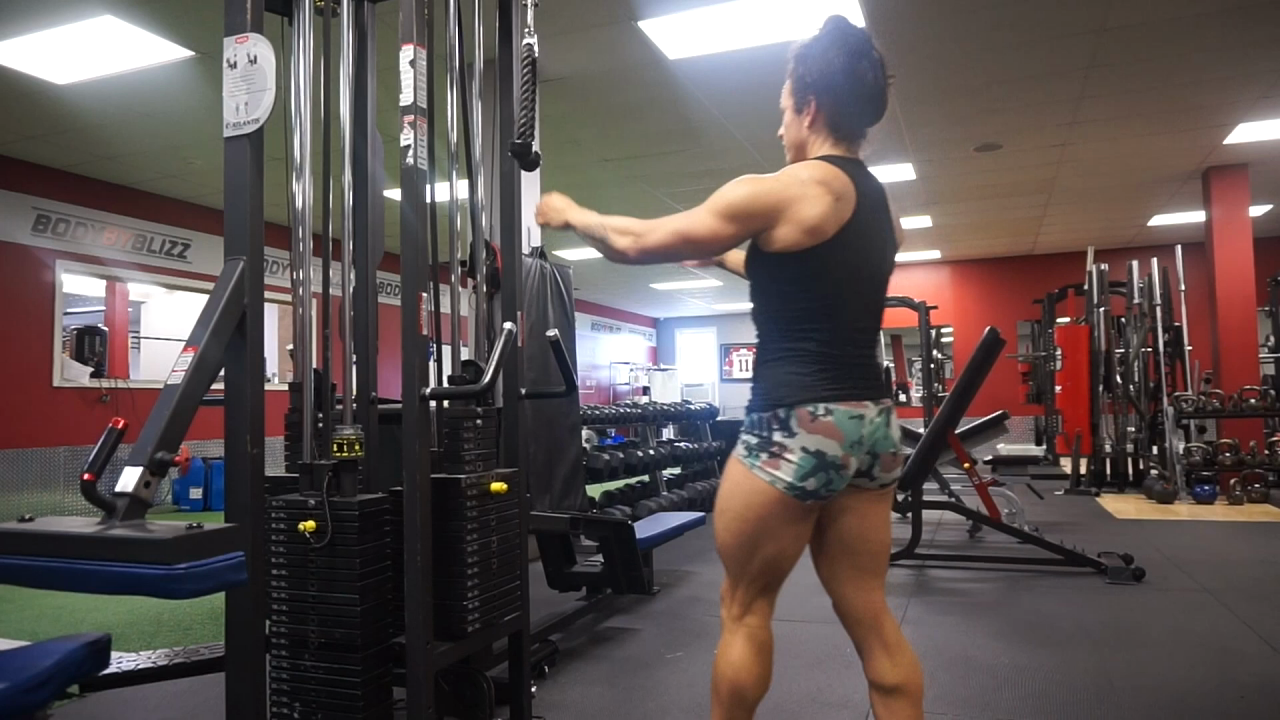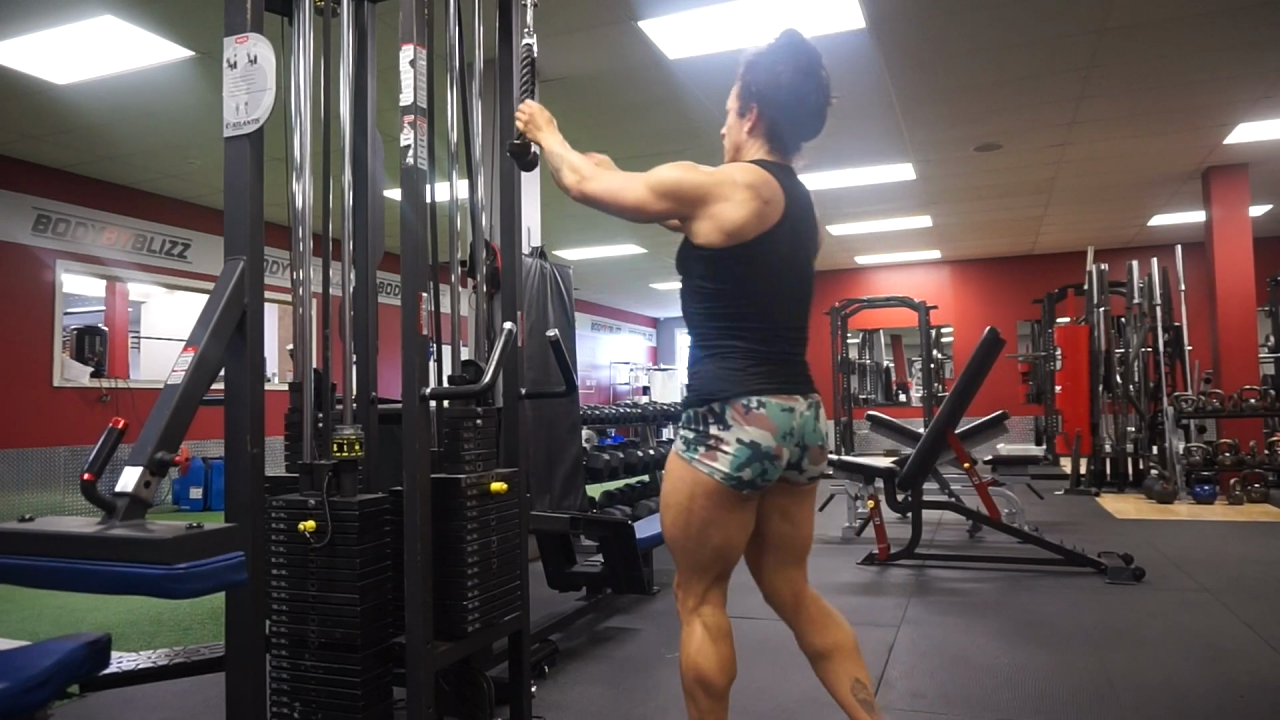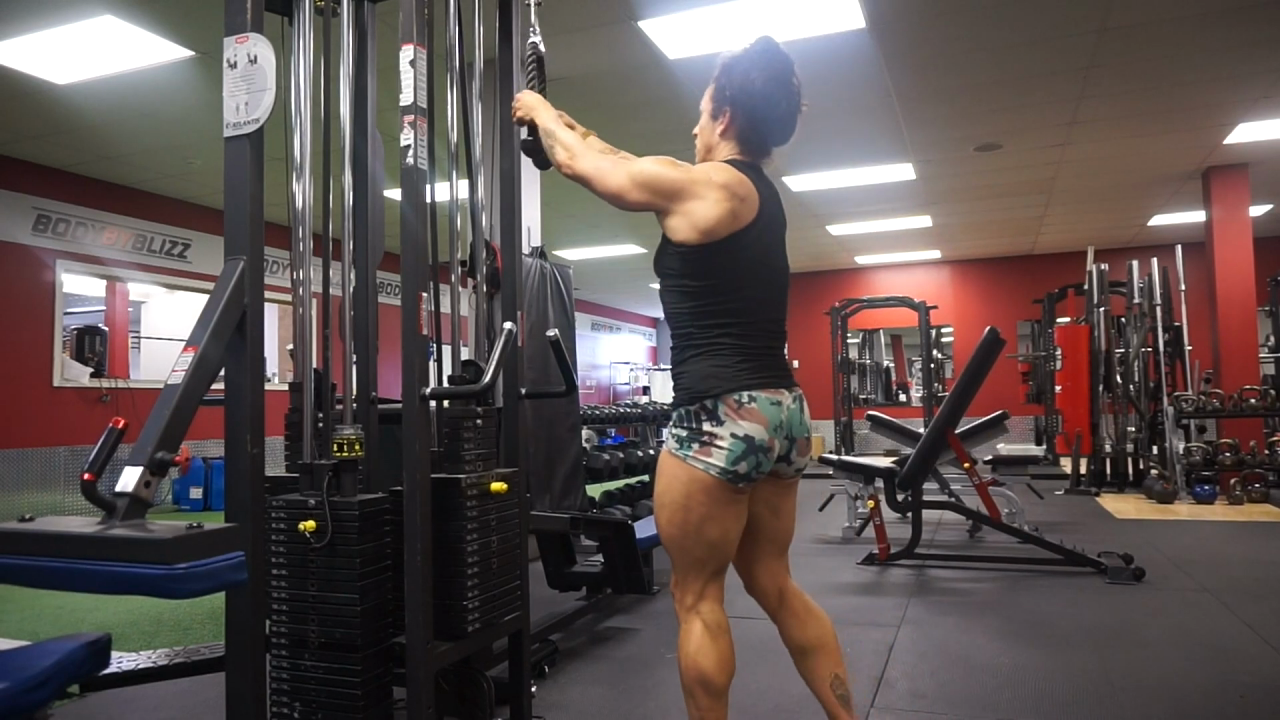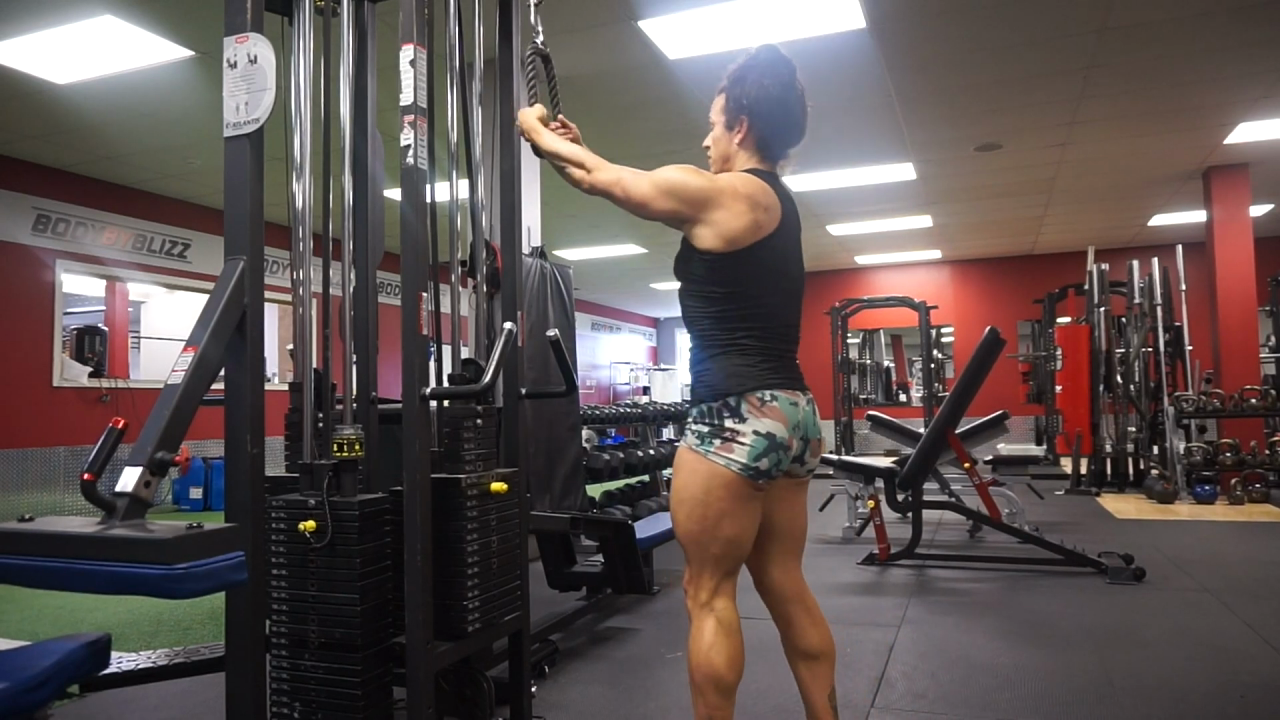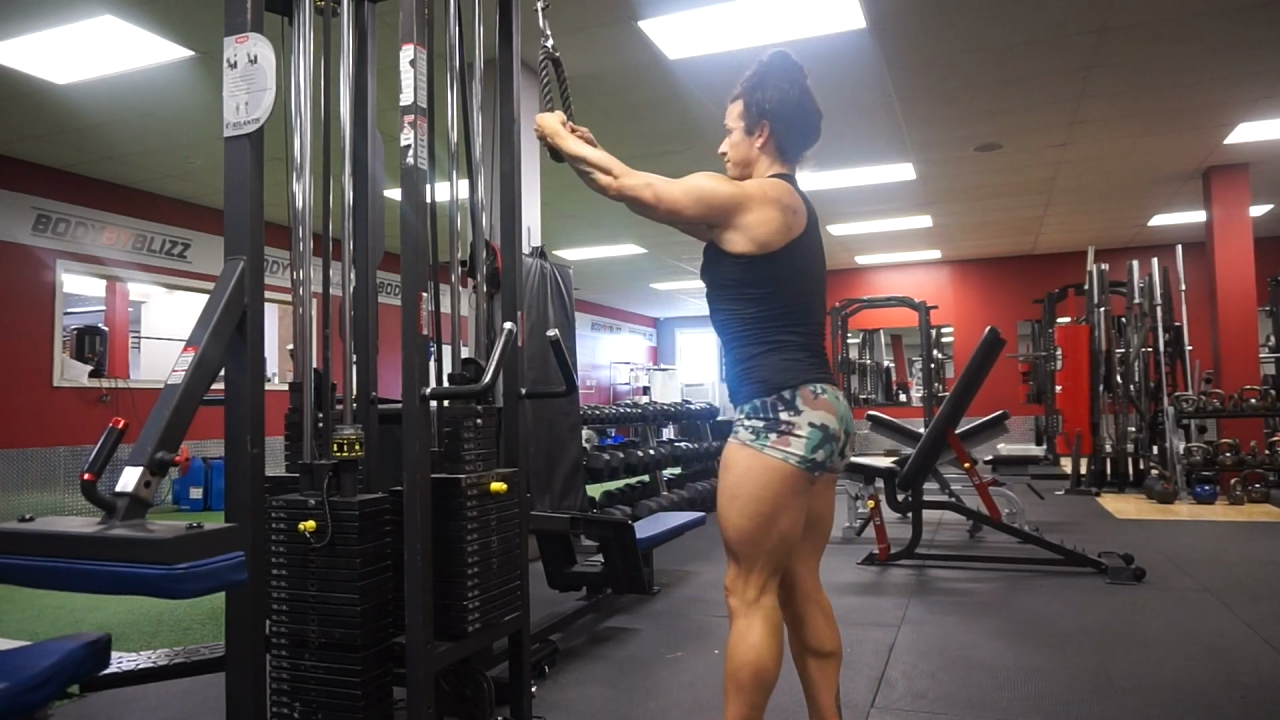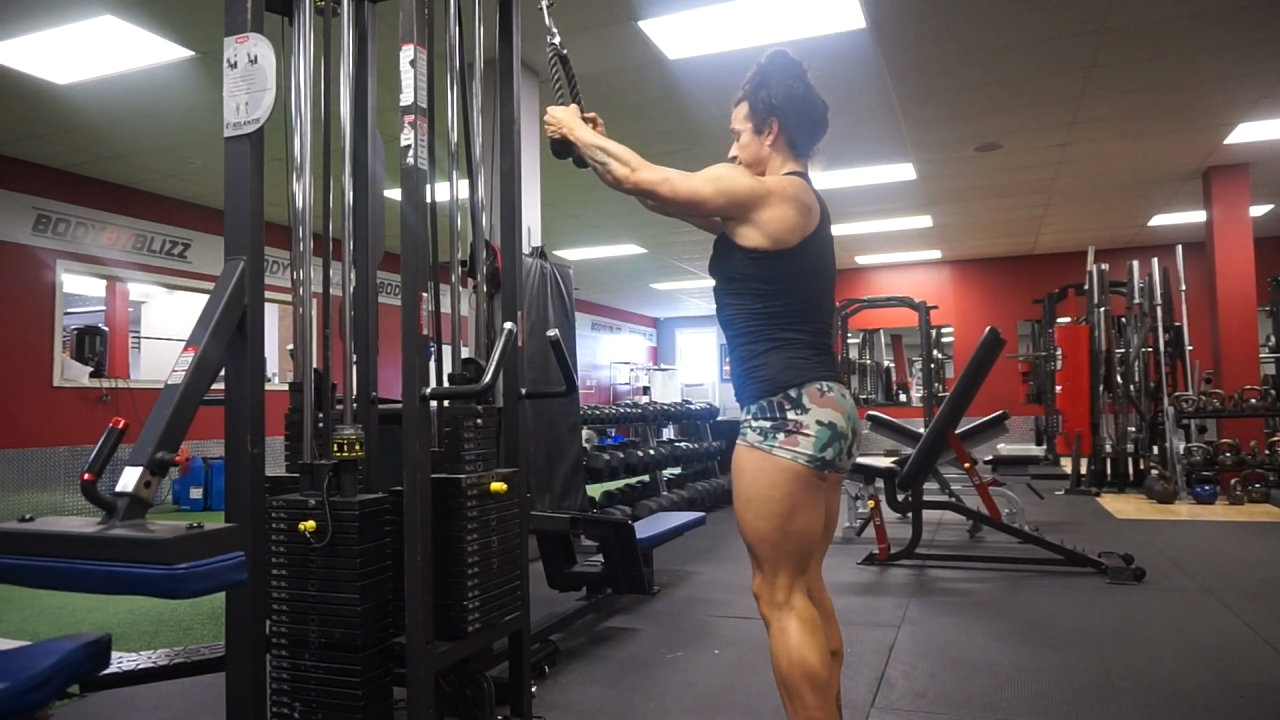
dt=0.3s
person 1, frame 1
left shoulder: (784, 190)
right shoulder: (878, 208)
left elbow: (641, 243)
left wrist: (573, 215)
right wrist: (717, 250)
left hip: (797, 426)
right hip: (867, 422)
left knee: (744, 607)
right knee: (867, 615)
person 1, frame 2
left shoulder: (717, 187)
right shoulder: (797, 204)
left elbow: (583, 185)
left wrist: (547, 135)
right wrist: (621, 174)
left hip: (732, 421)
right hip: (799, 417)
left knee: (699, 600)
right knee: (792, 593)
person 1, frame 3
left shoulder: (697, 184)
right shoulder: (759, 195)
left elbow: (576, 165)
right elbow: (633, 170)
left wrist: (538, 113)
right wrist: (577, 131)
left hip: (721, 418)
right hip: (778, 409)
left knee: (697, 598)
right knee: (772, 584)
person 1, frame 4
left shoulder: (721, 194)
right shoulder: (771, 202)
left elbow: (597, 177)
right elbow: (634, 181)
left wrist: (538, 131)
right wrist: (577, 141)
left hip: (737, 417)
right hip: (788, 412)
left knee: (708, 595)
right knee: (784, 588)
person 1, frame 5
left shoulder: (747, 198)
right shoulder: (782, 205)
left elbow: (629, 186)
right elbow: (656, 199)
left wrist: (560, 138)
right wrist: (589, 149)
left hip: (779, 415)
right hip: (811, 412)
left knee: (748, 592)
right knee: (798, 588)
person 1, frame 6
left shoulder: (763, 193)
right shoulder: (793, 202)
left elbow: (643, 178)
right elbow: (665, 194)
left wrist: (573, 130)
right wrist: (597, 144)
left hip: (787, 412)
right hip: (818, 409)
left knee: (780, 596)
right knee: (802, 590)
